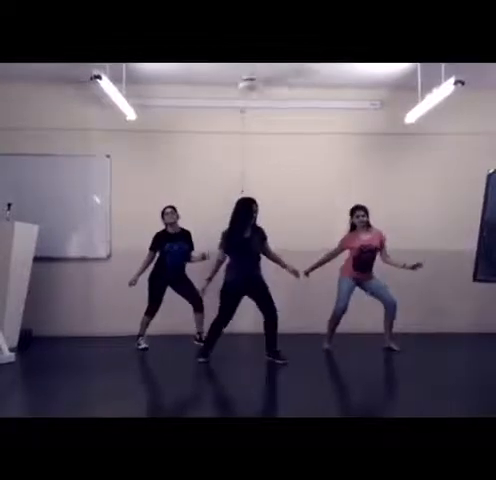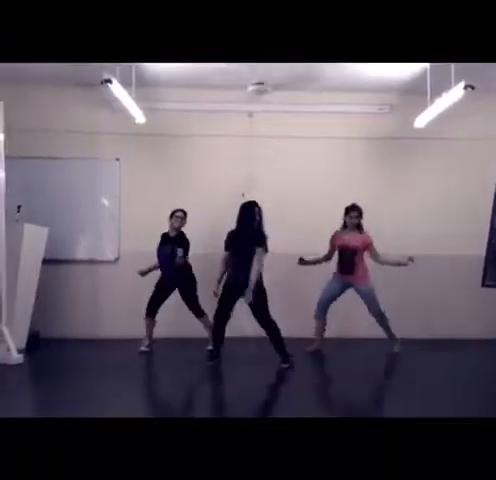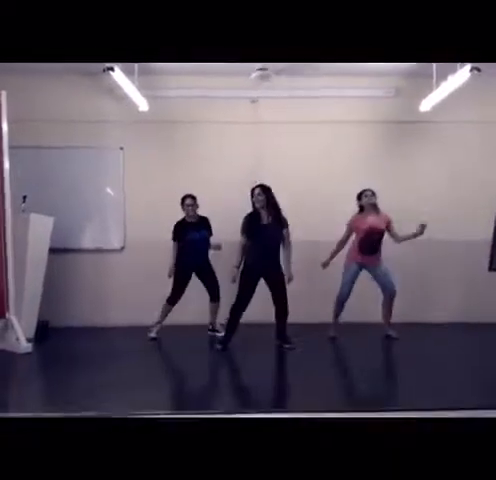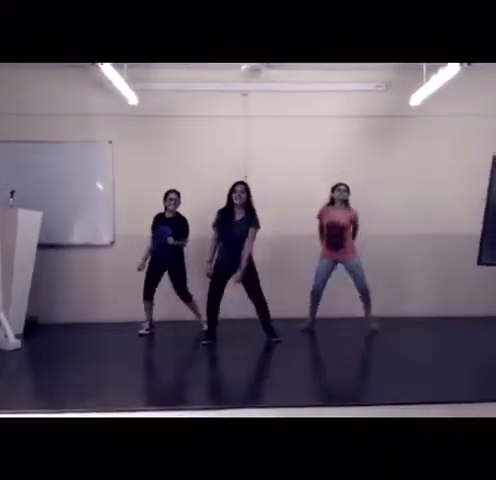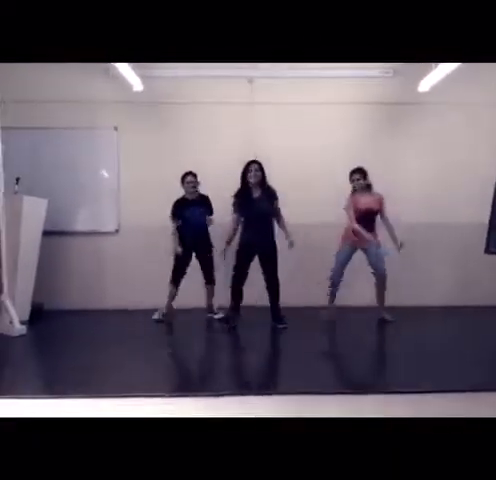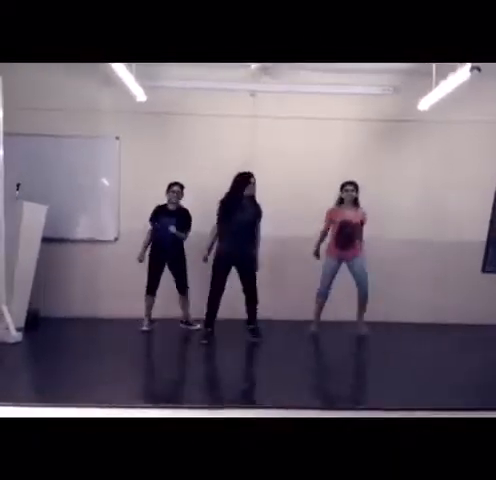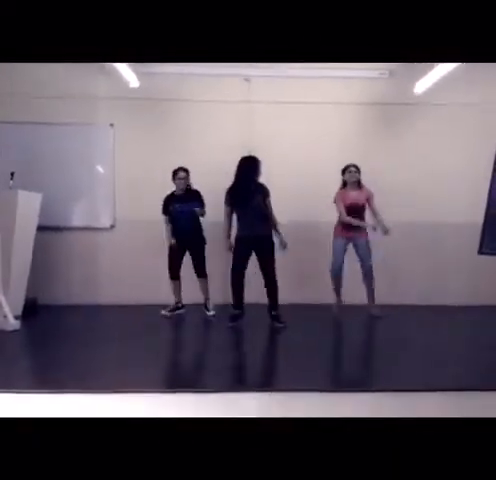
dt=0.7s
person 1, frame 1
left shoulder: (258, 232)
right shoulder: (229, 235)
left elbow: (268, 253)
right elbow: (220, 259)
left wrist: (287, 266)
right wrist: (209, 280)
left hip: (255, 280)
right hip: (233, 281)
left knee: (271, 314)
right knee: (223, 317)
left ankle: (272, 351)
right ankle: (206, 348)
person 1, frame 2
left shoulder: (259, 237)
right shoulder: (232, 236)
left elbow: (257, 264)
right elbow: (226, 261)
left wrist: (250, 289)
right wrist: (218, 283)
left hip: (253, 283)
right hip: (233, 282)
left knee: (265, 319)
right knee: (219, 317)
left ankle: (283, 354)
right ankle: (216, 350)
person 1, frame 3
left shoulder: (280, 220)
right shoulder: (250, 219)
left elbow: (286, 245)
right elbow: (243, 244)
left wrist: (288, 268)
right wrist: (236, 267)
left hip: (272, 266)
right hip: (251, 266)
left knee: (281, 301)
right knee: (241, 301)
left ankle: (281, 335)
right ankle: (226, 336)
person 1, frame 4
left shoulder: (251, 217)
right shoulder: (223, 215)
left elbow: (248, 244)
right elbow: (215, 239)
left wrist: (241, 269)
right wrist: (210, 262)
left hip: (244, 262)
right hip: (223, 262)
left knee: (257, 296)
right knee: (213, 297)
left ankle: (269, 329)
right ankle: (211, 332)
person 1, frame 5
left shoulder: (270, 194)
right shoulder: (241, 196)
left elbow: (278, 217)
right elbow: (236, 222)
left wrist: (287, 235)
right wrist: (227, 243)
left hip: (266, 242)
right hip: (246, 242)
left knee: (271, 278)
right knee: (238, 276)
left ankle: (276, 314)
right ankle: (233, 313)
person 1, frame 6
left shoulder: (254, 208)
right shoulder: (227, 204)
left elbow: (256, 233)
right elbow: (218, 228)
left wrist: (255, 258)
right wrist: (208, 249)
left hip: (245, 255)
right hip: (224, 253)
left knee: (250, 290)
right knee: (216, 291)
left ankle: (252, 325)
right ankle: (209, 329)
person 1, frame 7
left shoulder: (261, 190)
right shoulder: (234, 191)
left elbow: (269, 214)
right elbow: (228, 216)
left wrist: (280, 235)
right wrist: (228, 239)
left hip: (263, 237)
right hip: (243, 238)
left knee: (269, 274)
right knee: (237, 273)
left ankle: (274, 312)
right ankle: (237, 310)
person 2, frame 1
left shoulder: (378, 235)
right shoulder: (349, 238)
left elbow: (386, 258)
right elbow: (332, 255)
left wrist: (405, 266)
right wrist: (312, 268)
left hip: (368, 277)
right hip: (348, 276)
left knee: (391, 303)
right knee: (340, 307)
left ankle: (388, 340)
right ankle: (329, 338)
person 2, frame 2
left shoulder: (364, 238)
right shoulder: (336, 236)
left elbow: (377, 258)
right elbow: (328, 257)
left wrist: (400, 262)
right wrist: (308, 262)
left hip: (360, 279)
right hip: (340, 278)
left knee: (376, 311)
right knee: (322, 303)
left ankle: (393, 340)
right ankle: (318, 341)
person 2, frame 3
left shoulder: (384, 218)
right shoulder: (356, 219)
left elbow: (397, 239)
right elbow: (344, 240)
left wrist: (416, 233)
right wrist: (330, 259)
left hip: (374, 261)
right hip: (355, 259)
left knee: (390, 290)
right knee: (344, 293)
left ankle: (387, 326)
right ankle: (334, 324)
person 2, frame 4
left shoulder: (352, 213)
right shoulder: (324, 211)
left hip: (348, 254)
right hip: (328, 255)
left knee: (363, 287)
right knee: (317, 288)
left ankle: (369, 317)
right ankle: (311, 321)
person 2, frame 5
left shoulder: (378, 198)
right shoulder: (351, 200)
left elbow: (385, 220)
right elbow: (353, 223)
left wrist: (395, 240)
right wrist: (366, 235)
left hip: (371, 240)
right hip: (350, 240)
left knee: (381, 274)
right knee: (336, 274)
left ankle: (381, 310)
right ankle: (331, 304)
person 2, frame 6
left shoulder: (361, 213)
right shoulder: (333, 211)
left elbow: (359, 236)
right elbow: (324, 231)
left wrist: (362, 256)
right wrist: (317, 248)
left hip: (354, 254)
right hip: (334, 254)
left knee: (363, 287)
right knee: (324, 288)
left ankle: (360, 321)
right ankle: (316, 322)
person 2, frame 7
left shoulder: (366, 192)
right shoulder: (340, 194)
left elbow: (375, 212)
right elbow: (344, 217)
left wrist: (382, 225)
right wrist: (364, 224)
left hip: (360, 234)
right hip: (341, 234)
left knee: (367, 268)
right knee: (336, 268)
left ankle: (371, 304)
right ankle: (338, 299)
person 3, frame 1
left shoulder: (186, 235)
right shoulder: (160, 237)
left elbow: (189, 257)
right elbow: (150, 258)
left wrist: (200, 257)
right wrist: (137, 276)
left hip: (179, 276)
right hip: (159, 277)
left knee: (197, 301)
right knee: (152, 307)
left ankle: (199, 335)
right ankle: (141, 337)
person 3, frame 2
left shoulder: (182, 240)
right shoulder: (164, 237)
left elbow: (180, 263)
left wrist: (181, 258)
right wrist: (148, 270)
left hip: (184, 279)
right hip: (167, 278)
left knee: (195, 309)
right knee: (151, 307)
right ankle: (147, 340)
person 3, frame 3
left shoulder: (205, 222)
right shoulder: (180, 226)
left elbow: (206, 243)
right elbow: (176, 247)
left wrist: (213, 246)
right wrist: (172, 266)
left hip: (202, 263)
right hip: (184, 264)
left knee: (215, 292)
right knee: (175, 296)
left ankle: (212, 325)
right ankle: (158, 324)
person 3, frame 4
left shoulder: (181, 221)
right shoulder: (158, 219)
left elbow: (184, 242)
right elbow: (153, 241)
left wrist: (175, 242)
right wrist: (144, 259)
left hip: (175, 261)
right hip: (157, 260)
left knee: (182, 292)
right knee: (148, 290)
left ankle: (200, 318)
right ankle: (149, 323)
person 3, frame 5
left shoulder: (205, 200)
right shoulder: (179, 203)
left elbow: (208, 221)
right elbow: (174, 226)
left wrist: (209, 221)
right wrist: (177, 245)
left hip: (203, 242)
right hip: (184, 243)
left knee: (209, 274)
right knee: (177, 274)
left ankle: (210, 307)
right ankle: (168, 308)
person 3, frame 6
left shoulder: (184, 213)
right shoulder: (158, 210)
left elbow: (185, 236)
right elbow: (151, 232)
left wrist: (175, 232)
right wrist: (142, 250)
left hip: (176, 254)
right hip: (157, 252)
left knee: (182, 285)
right knee: (152, 285)
left ankle: (186, 319)
right ankle: (147, 319)
person 3, frame 7
left shoulder: (194, 194)
right shoulder: (169, 199)
left elbow: (203, 213)
right elbow: (167, 221)
left wrist: (199, 211)
right wrist: (170, 237)
left hip: (195, 237)
right hip: (178, 239)
left knee: (200, 268)
right knee: (173, 269)
left ankle: (207, 302)
right ankle: (178, 304)
